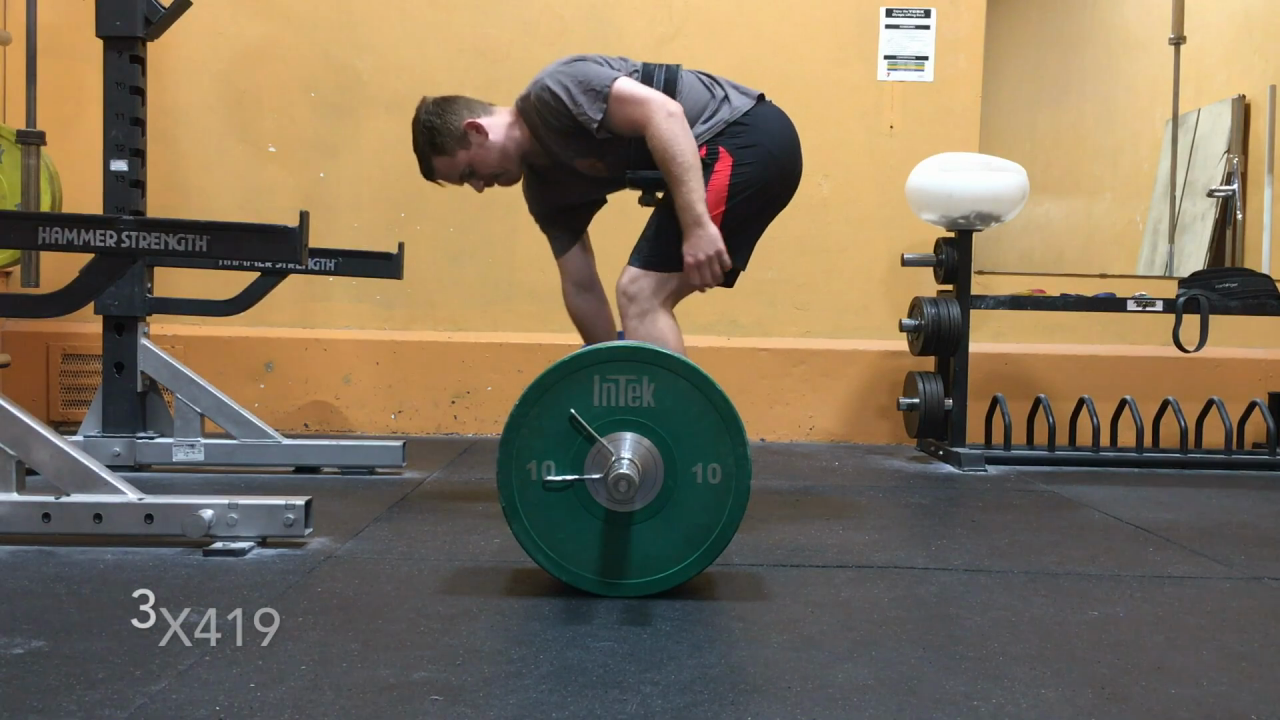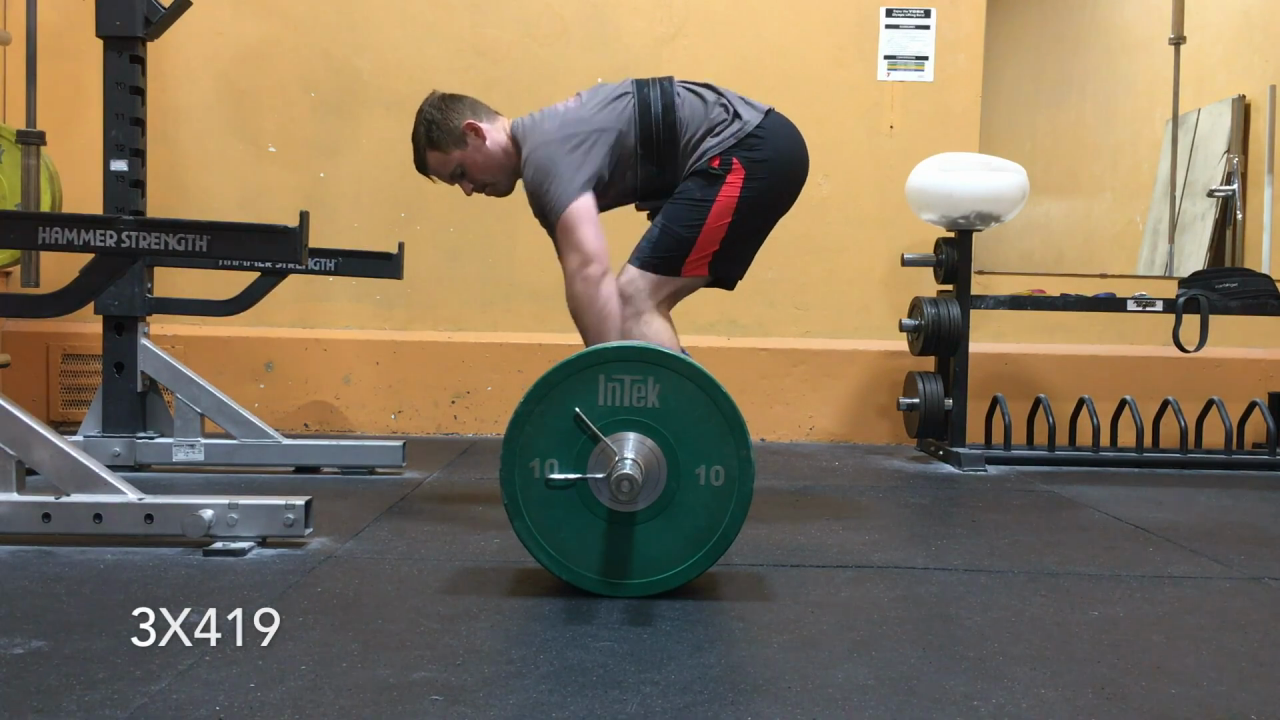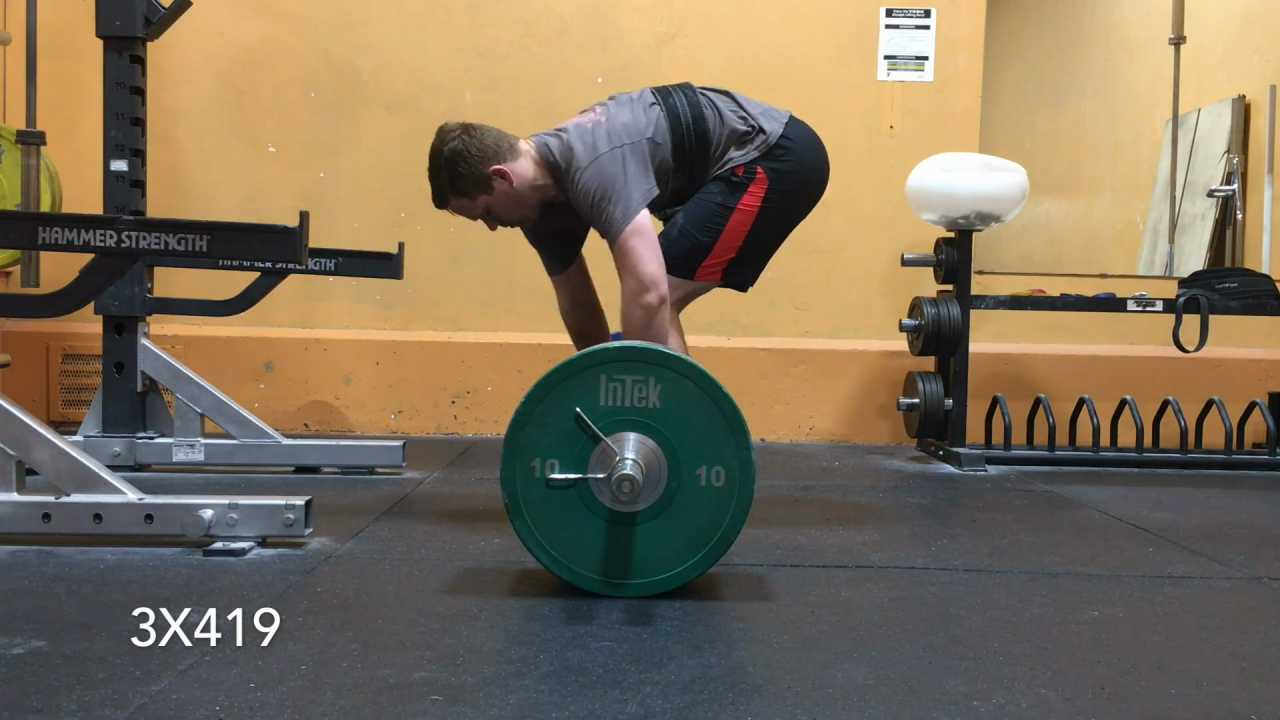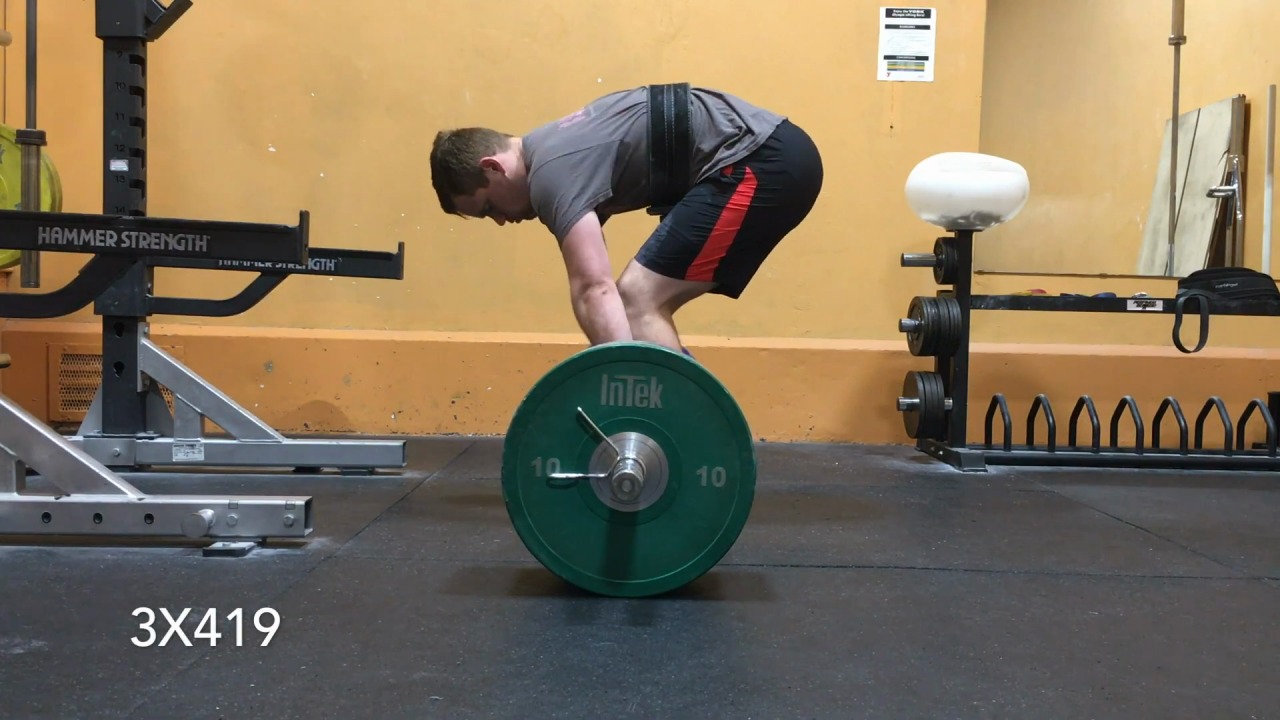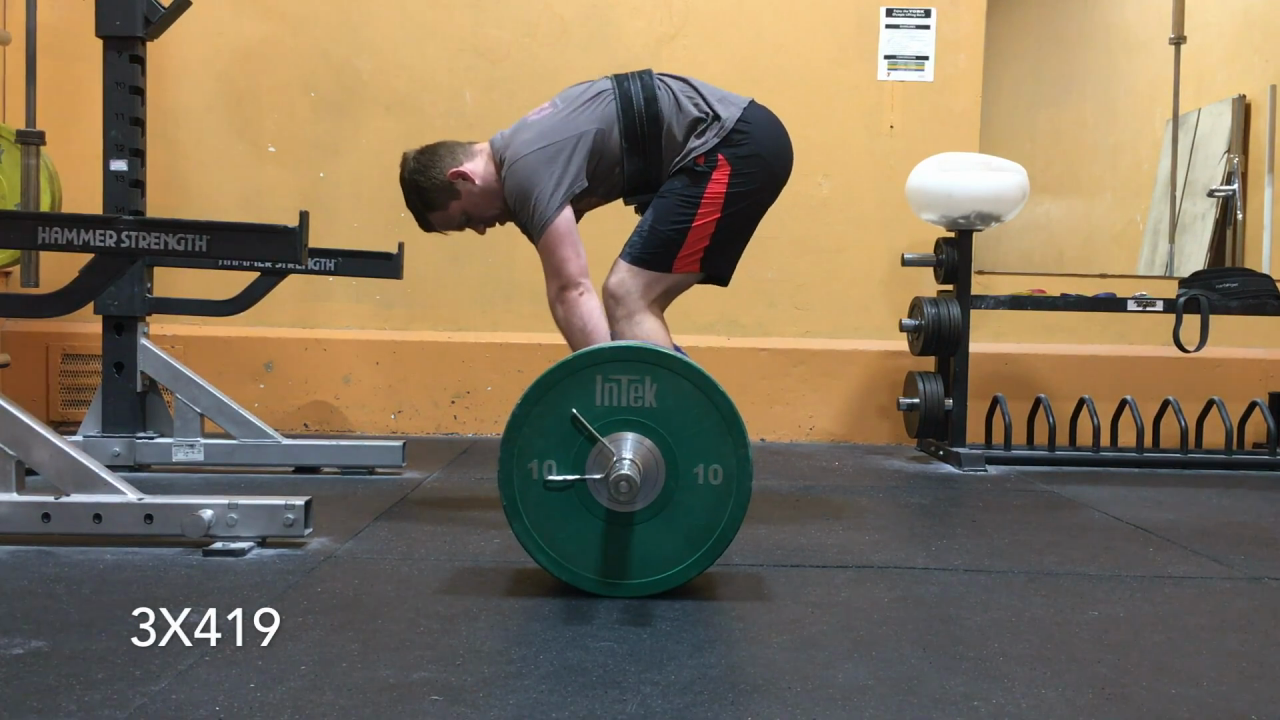
dt=1s
person 1, frame 1
left shoulder: (552, 94)
right shoulder: (547, 182)
left elbow: (662, 112)
right elbow: (581, 287)
left wrist: (695, 226)
left hip: (747, 136)
left knee: (640, 294)
right knee: (646, 299)
person 1, frame 2
left shoulder: (545, 153)
right shoulder: (551, 179)
left elbow: (590, 270)
right elbow: (585, 279)
left hip: (754, 149)
right hip: (760, 150)
left knee: (636, 297)
right knee: (644, 300)
person 1, frame 3
left shoulder: (591, 167)
right shoulder: (545, 203)
left elbow: (650, 293)
right elbow: (578, 303)
left hip: (776, 156)
right hip: (768, 158)
left knee: (653, 304)
right knee: (654, 312)
person 1, frame 4
left shoulder: (552, 172)
right shoulder: (561, 161)
left elbow: (593, 289)
right elbow: (596, 287)
left hip: (764, 160)
right hip: (774, 158)
left knee: (638, 299)
right knee: (643, 303)
person 1, frame 5
left shoulder: (526, 170)
right shoulder: (524, 158)
left elbow: (571, 290)
right elbow: (571, 289)
left hip: (734, 146)
right hip: (744, 141)
left knee: (627, 296)
right knee: (634, 299)
